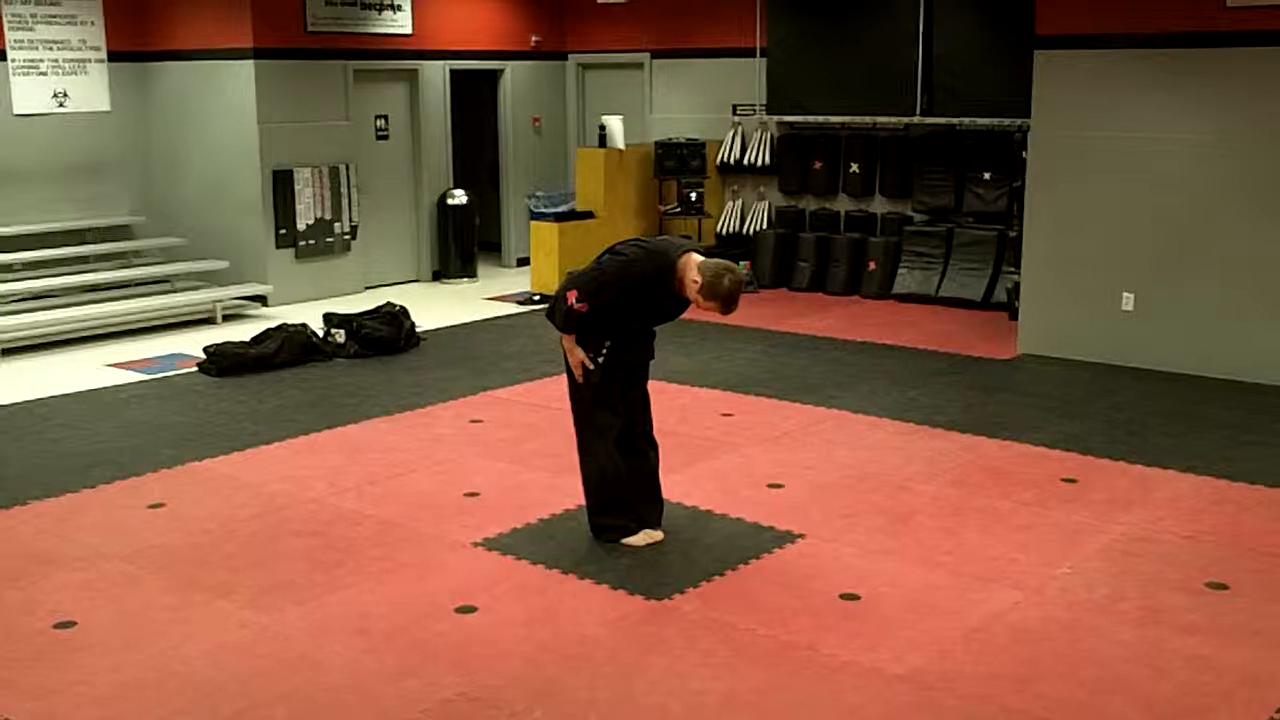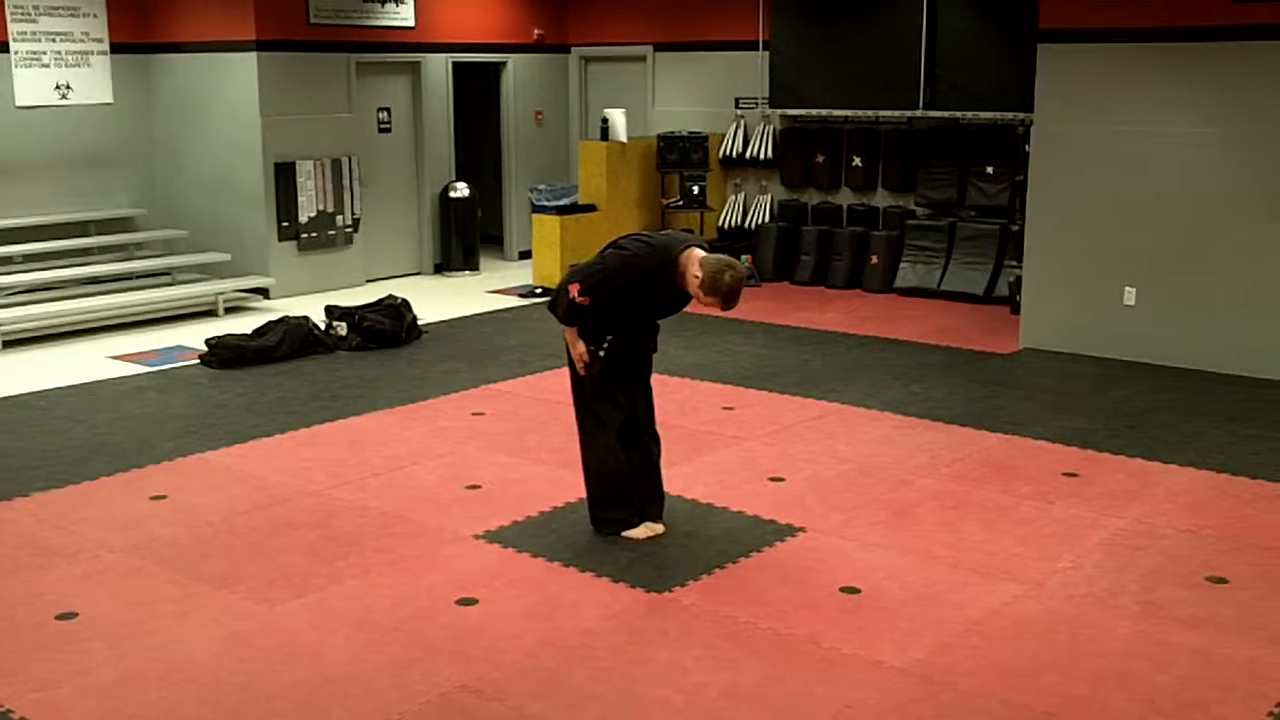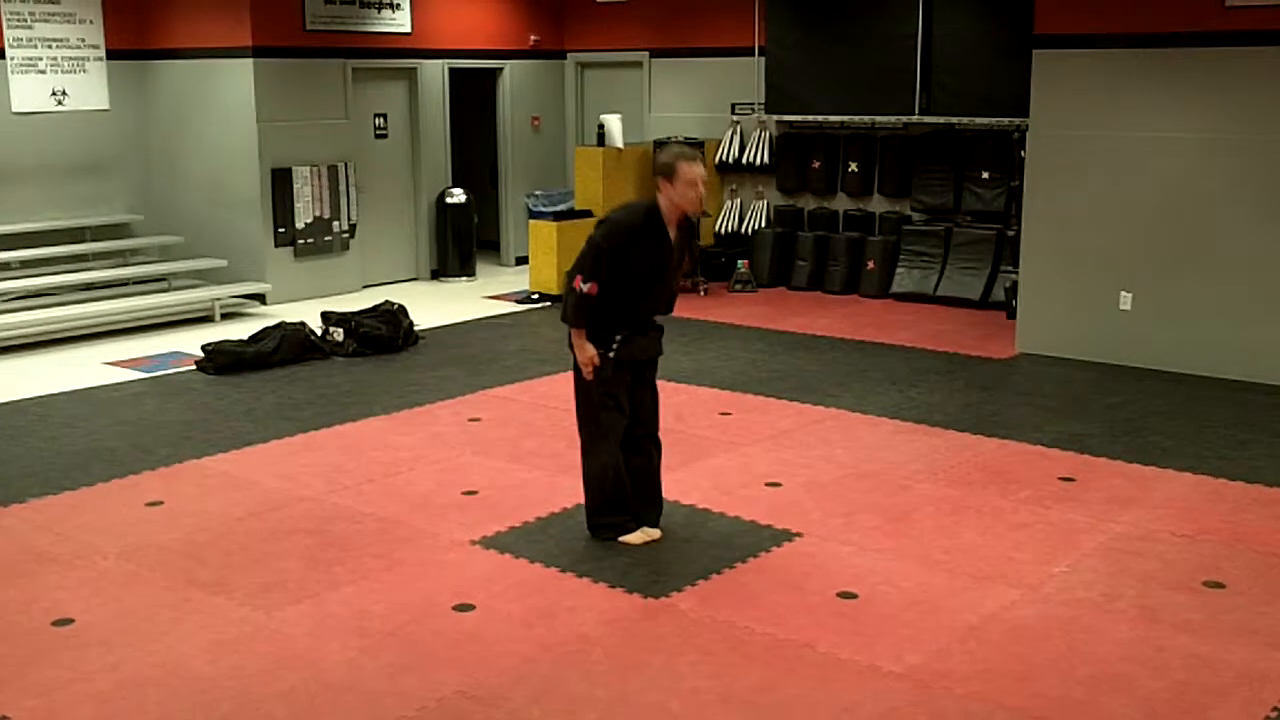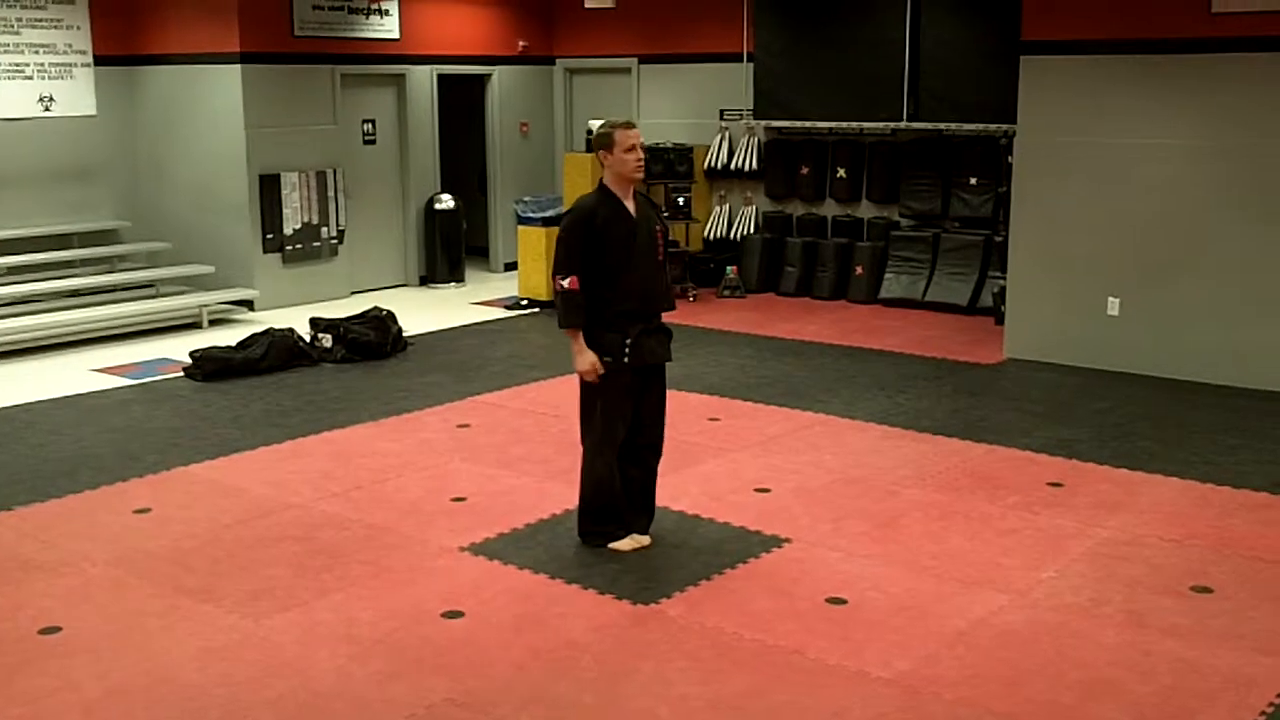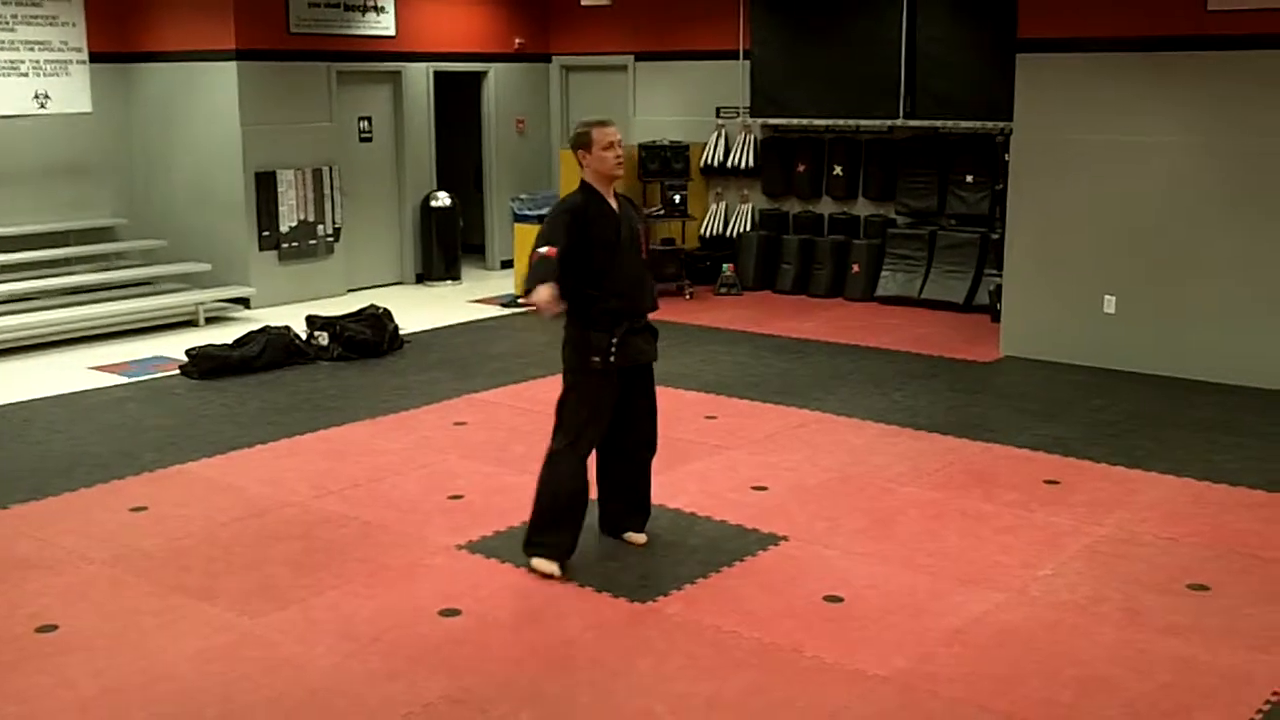
dt=0.5s
person 1, frame 1
left shoulder: (697, 267)
right shoulder: (641, 263)
right elbow: (574, 291)
left wrist: (639, 342)
right wrist: (570, 345)
left hip: (632, 344)
right hip: (595, 344)
left knee: (637, 430)
right knee: (602, 430)
left ankle: (644, 515)
right ankle: (614, 522)
person 1, frame 2
left shoulder: (699, 261)
right shoulder: (642, 258)
right elbow: (576, 284)
left wrist: (643, 337)
right wrist: (573, 338)
left hip: (635, 337)
right hip: (597, 337)
left knee: (640, 424)
right knee: (604, 424)
left ankle: (645, 507)
right ankle: (615, 516)
person 1, frame 3
left shoulder: (685, 228)
right shoulder: (625, 224)
right elbow: (581, 282)
left wrist: (647, 331)
right wrist: (581, 344)
left hip: (641, 340)
right hip: (603, 343)
left knee: (643, 431)
right knee: (605, 432)
left ankle: (642, 515)
right ankle: (611, 522)
person 1, frame 4
left shoulder: (649, 211)
right shoulder: (586, 215)
right elbow: (569, 284)
right wrist: (579, 347)
left hip: (648, 339)
right hip: (608, 344)
left knee: (647, 437)
right knee: (605, 438)
left ankle: (635, 521)
right ankle: (603, 528)
person 1, frame 5
left shoulder: (628, 210)
right shoulder: (571, 211)
right elbow: (547, 257)
left wrist: (639, 326)
right wrist: (543, 291)
left hip: (633, 338)
right hip: (592, 344)
left knee: (637, 438)
right knee: (574, 441)
left ankle: (624, 519)
right ankle: (547, 543)
